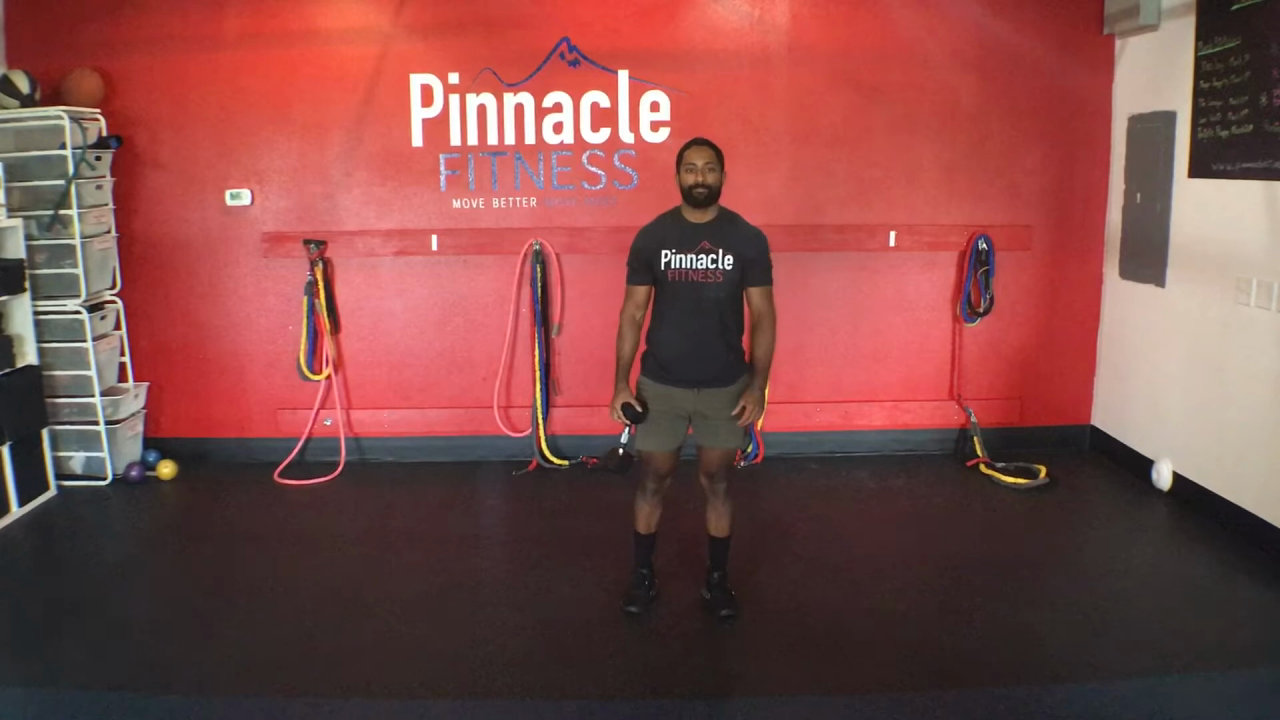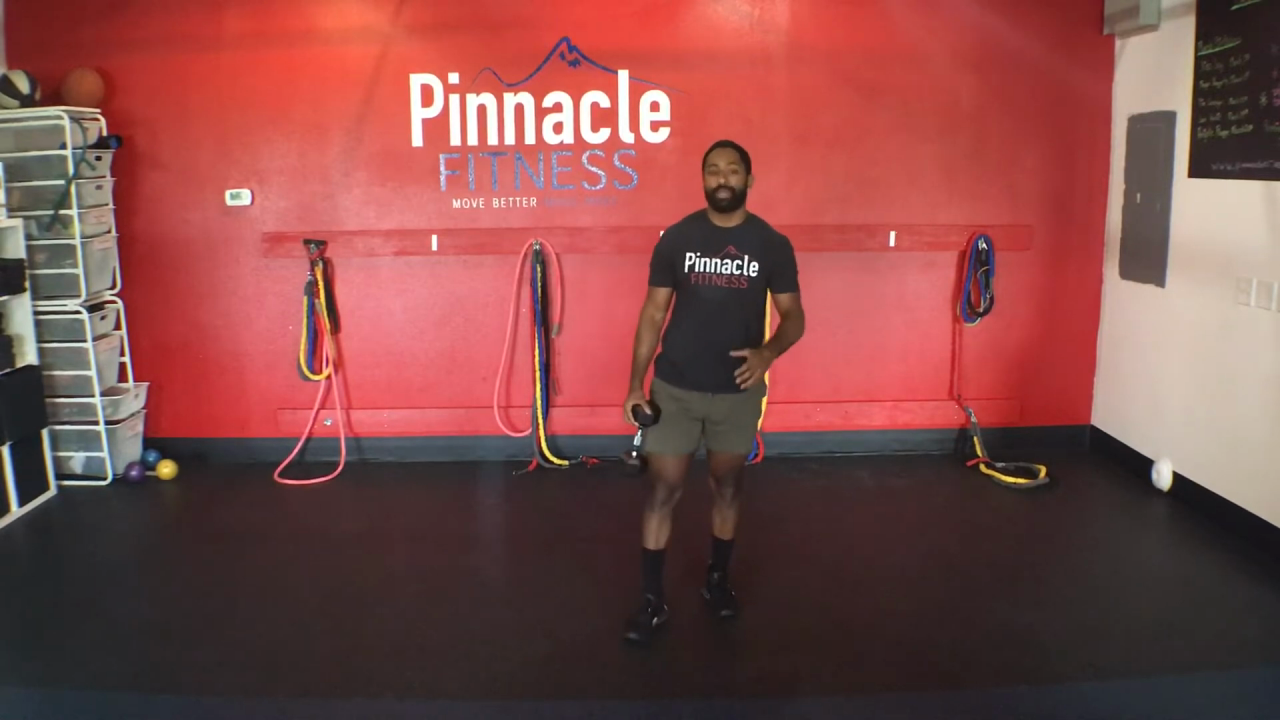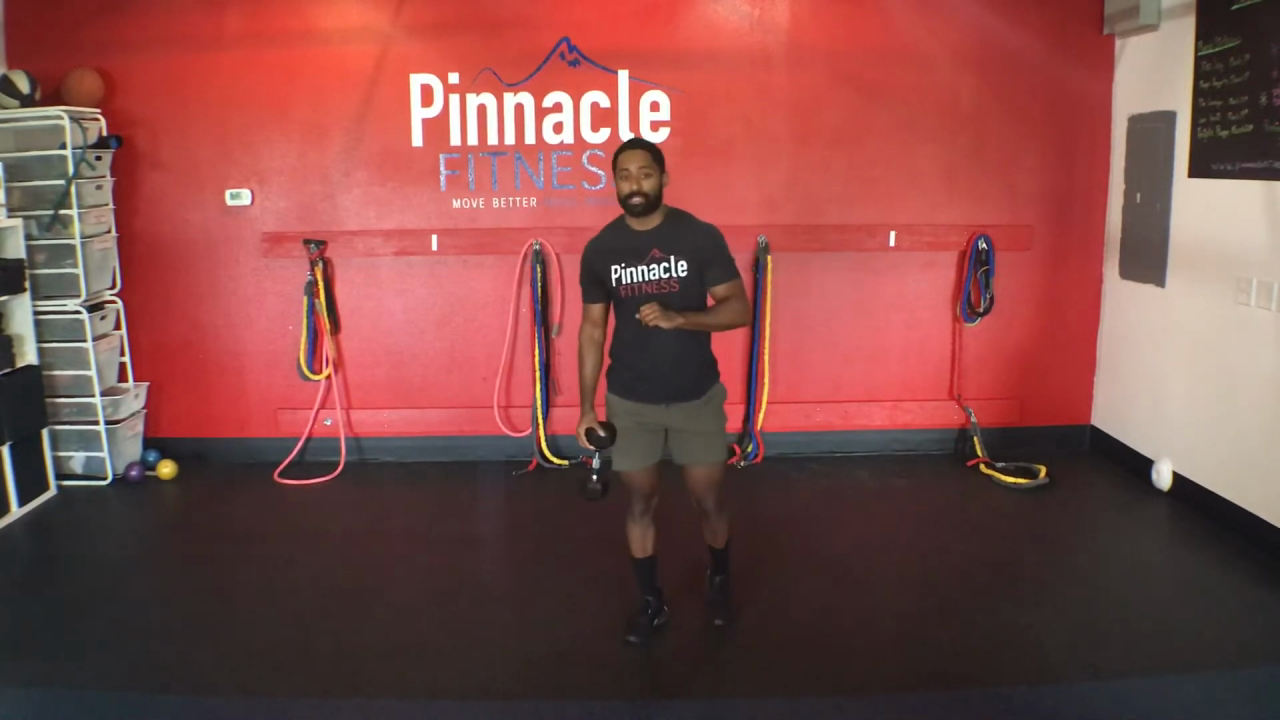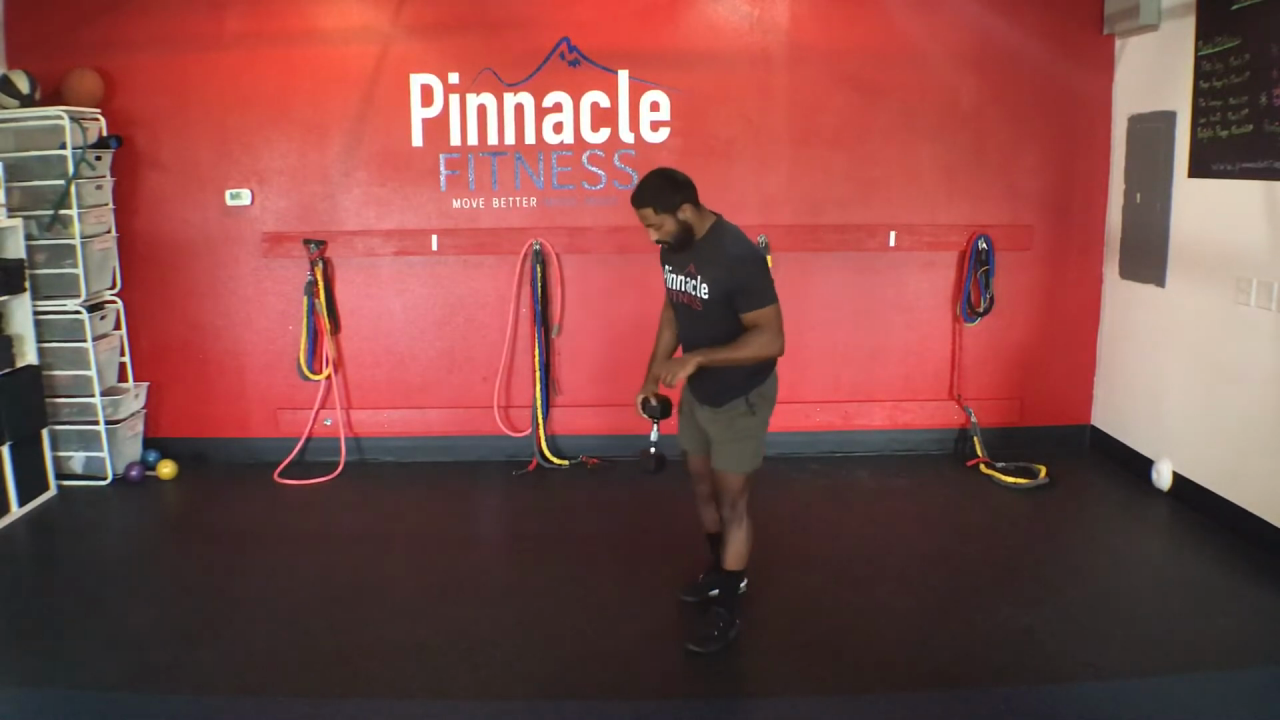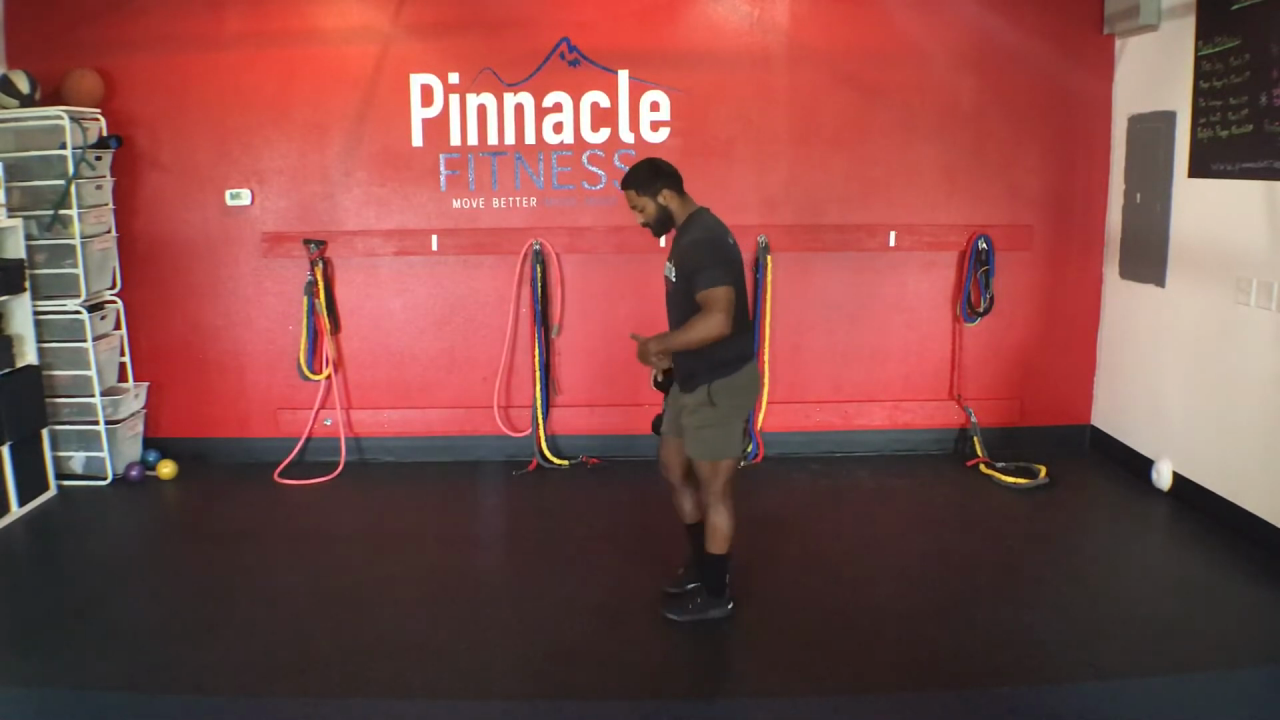
dt=1s
person 1, frame 1
left shoulder: (748, 238)
right shoulder: (651, 237)
left elbow: (763, 315)
right elbow: (633, 312)
left wrist: (758, 386)
right wrist: (621, 383)
left hip: (725, 386)
right hip: (660, 383)
left knee: (717, 483)
right knee: (653, 481)
left ankle: (717, 578)
right ankle: (643, 575)
person 1, frame 2
left shoulder: (773, 244)
right shoulder: (676, 238)
left elbow: (793, 316)
right elbow: (653, 313)
left wrist: (767, 351)
right wrist: (636, 383)
left hip: (736, 390)
right hip: (675, 387)
left knee: (727, 487)
right knee: (663, 490)
left ankle: (717, 579)
right ankle: (652, 599)
person 1, frame 3
left shoulder: (701, 237)
right shoulder: (599, 250)
left elbow: (739, 309)
right elbow: (592, 329)
left wrist: (677, 318)
right wrist: (587, 407)
left hip: (697, 396)
right hip: (630, 399)
left knee: (708, 500)
right knee: (640, 502)
left ankle: (719, 577)
right ankle: (651, 601)
person 1, frame 4
left shoulder: (738, 257)
right shoulder: (674, 248)
left elbow: (770, 340)
left wrist: (697, 358)
right wrist: (653, 375)
left hip: (742, 398)
right hip: (699, 392)
left knee: (731, 503)
right knee: (702, 487)
left ankle: (726, 612)
right ankle: (722, 573)
person 1, frame 5
left shoulder: (704, 241)
right shoulder: (688, 235)
left elbow: (718, 320)
left wrist: (657, 346)
right wrist: (670, 353)
left hip: (721, 384)
right hip: (694, 379)
left knee: (712, 490)
right knee: (674, 470)
left ankle: (716, 593)
right ankle: (701, 564)
